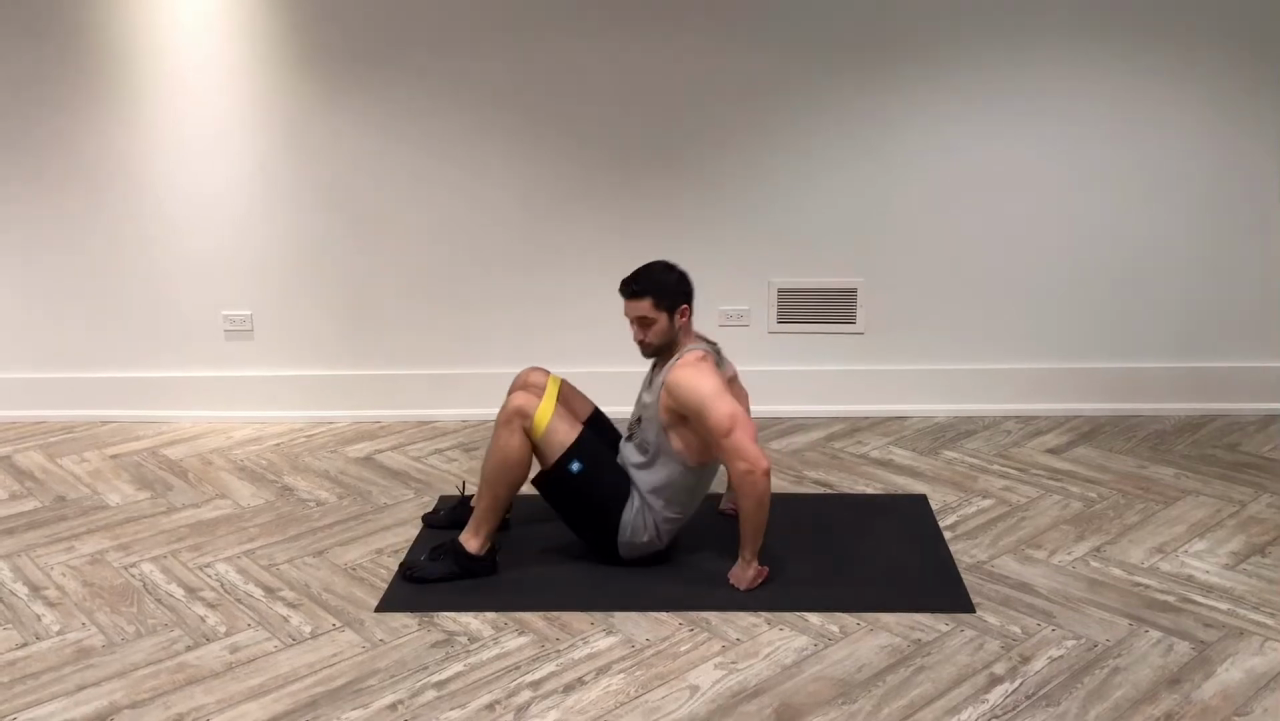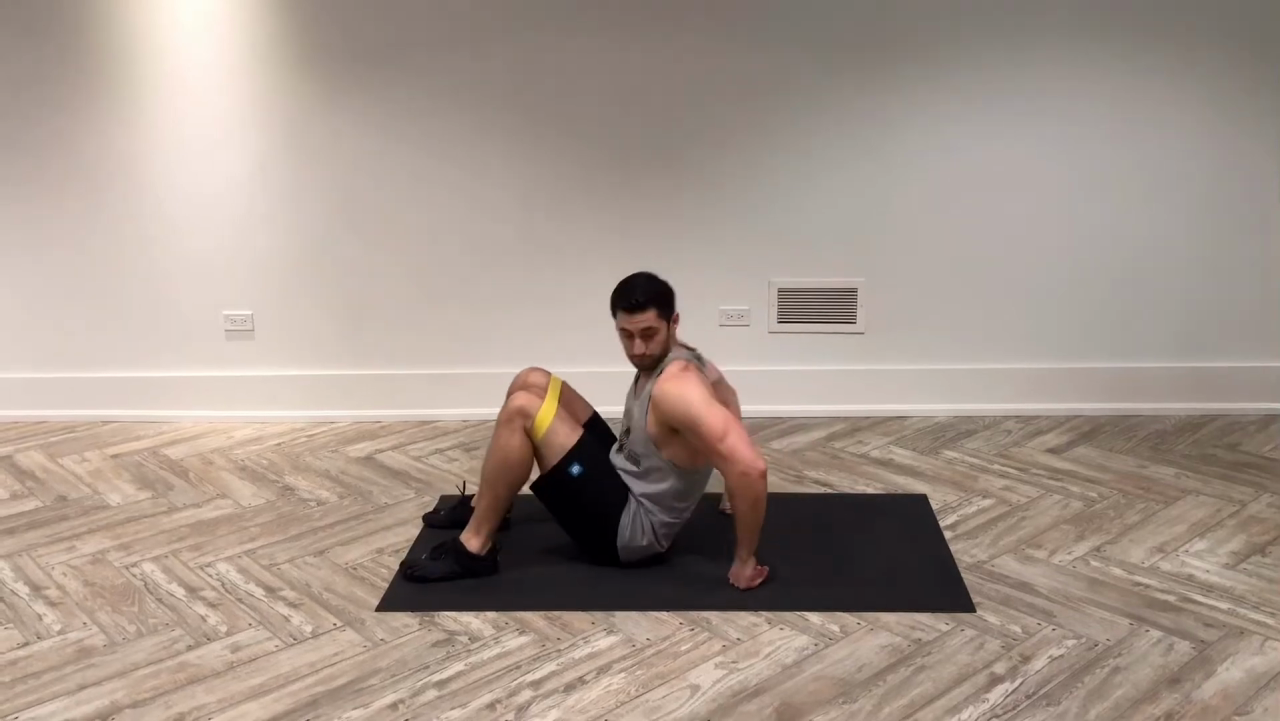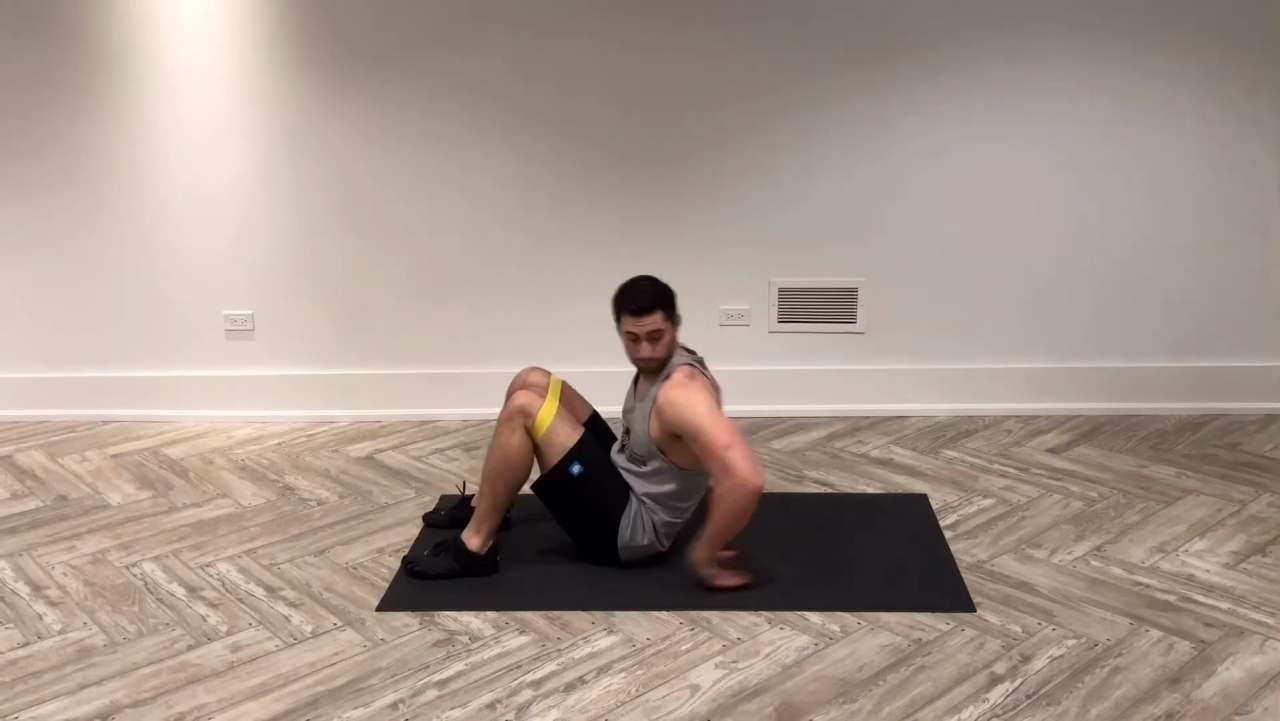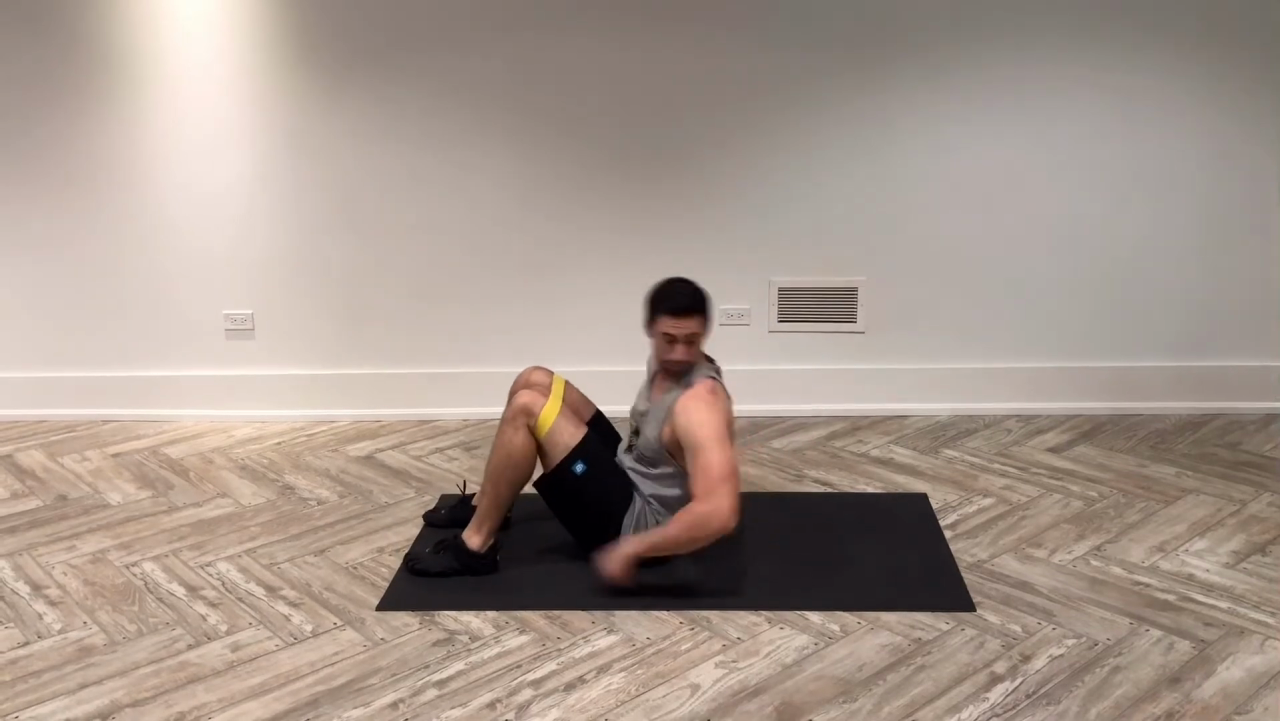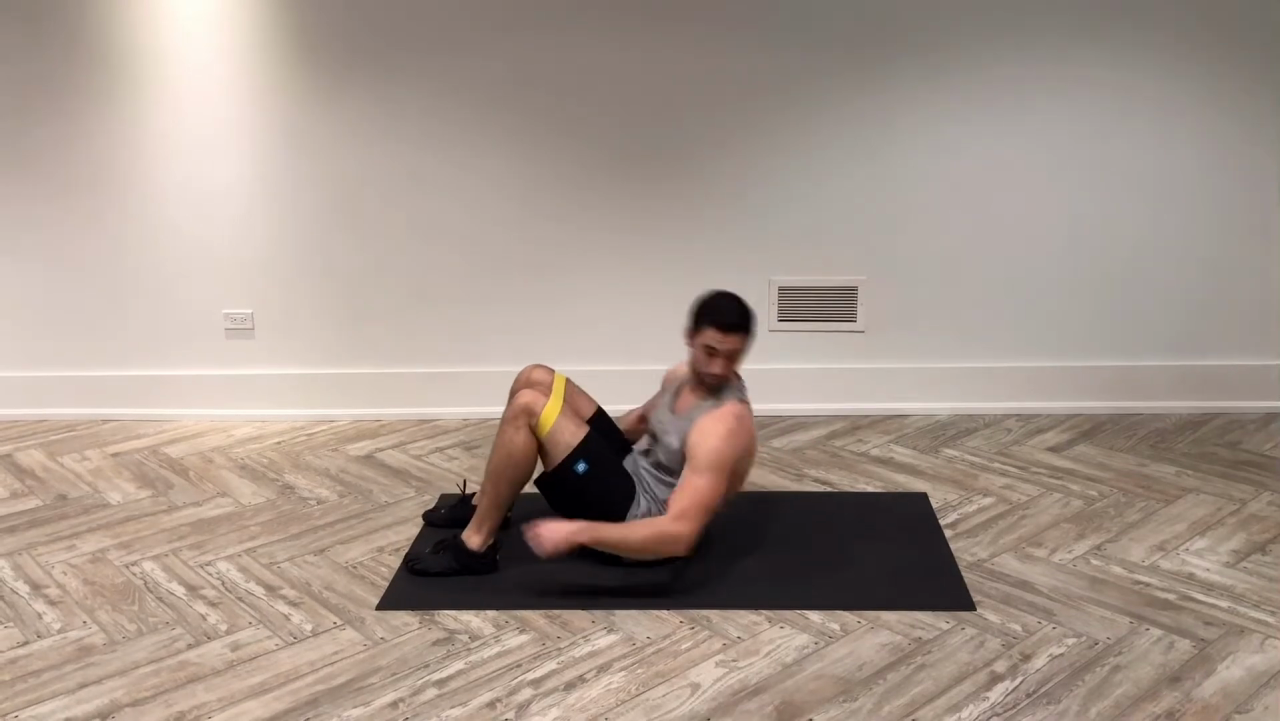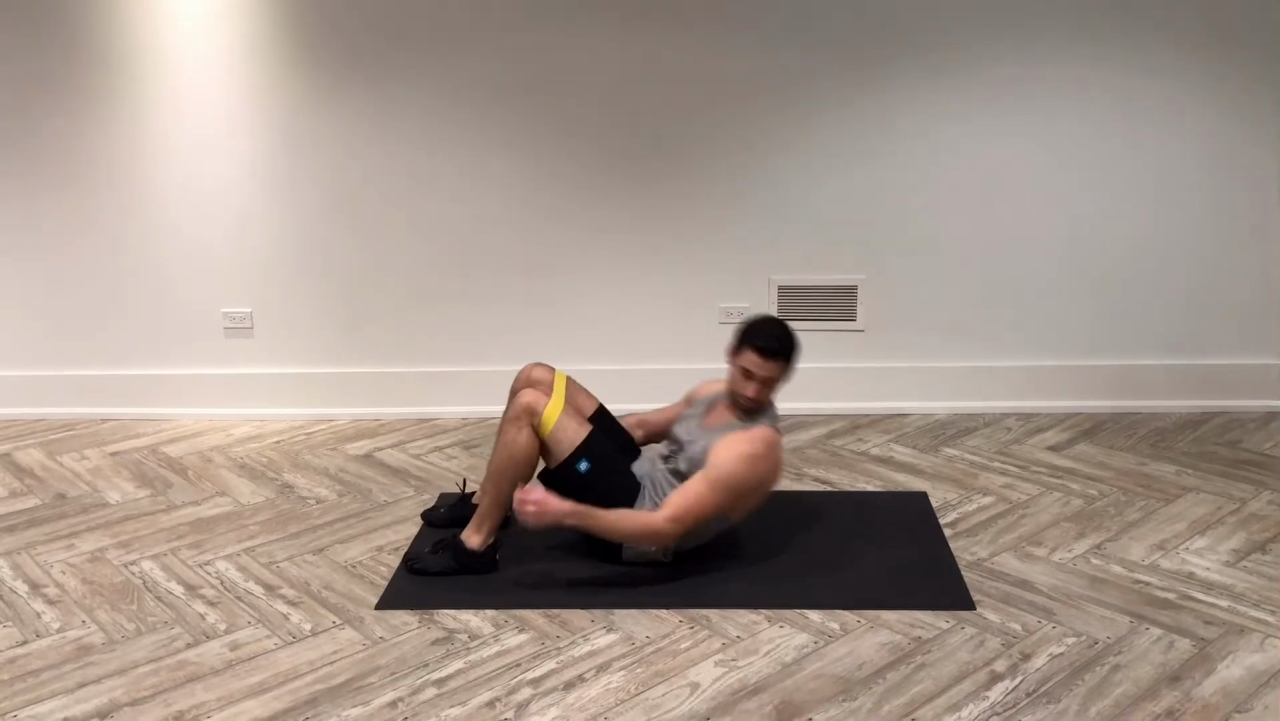
dt=0.1s
person 1, frame 1
left shoulder: (690, 376)
right shoulder: (700, 353)
left elbow: (754, 466)
right elbow: (740, 419)
left wrist: (747, 561)
right wrist: (738, 499)
left hip: (632, 524)
left knee: (521, 407)
right knee: (532, 381)
left ankle: (473, 549)
right ankle: (484, 505)
person 1, frame 2
left shoulder: (675, 385)
right shoulder: (676, 361)
left elbow: (751, 468)
right elbow: (729, 412)
left wrist: (745, 561)
left hip: (629, 528)
right hip: (624, 479)
left knee: (522, 408)
right knee: (532, 381)
left ankle: (474, 549)
right ankle: (484, 506)
person 1, frame 3
left shoulder: (679, 390)
right shoulder: (664, 365)
left elbow: (747, 479)
left wrist: (705, 553)
left hip: (631, 523)
left knee: (524, 407)
right knee: (532, 381)
left ankle: (475, 549)
right ankle: (486, 504)
person 1, frame 4
left shoulder: (700, 403)
right shoulder: (668, 367)
left elbow: (719, 515)
left wrist: (631, 550)
left hip: (631, 521)
left knee: (527, 406)
right knee: (535, 379)
left ankle: (474, 547)
right ankle: (484, 505)
person 1, frame 5
left shoulder: (725, 425)
right shoulder: (684, 377)
left elbow: (678, 535)
left wrist: (575, 532)
left hip: (637, 517)
left knee: (527, 402)
right knee: (537, 381)
left ankle: (474, 546)
right ankle: (486, 504)
person 1, frame 6
left shoulder: (752, 450)
right shoulder: (718, 392)
left elbow: (659, 529)
right elbow: (649, 425)
left wrist: (566, 511)
right wrist: (590, 432)
left hip: (639, 516)
left knee: (530, 404)
right knee: (536, 377)
left ankle: (475, 546)
right ankle: (484, 505)
